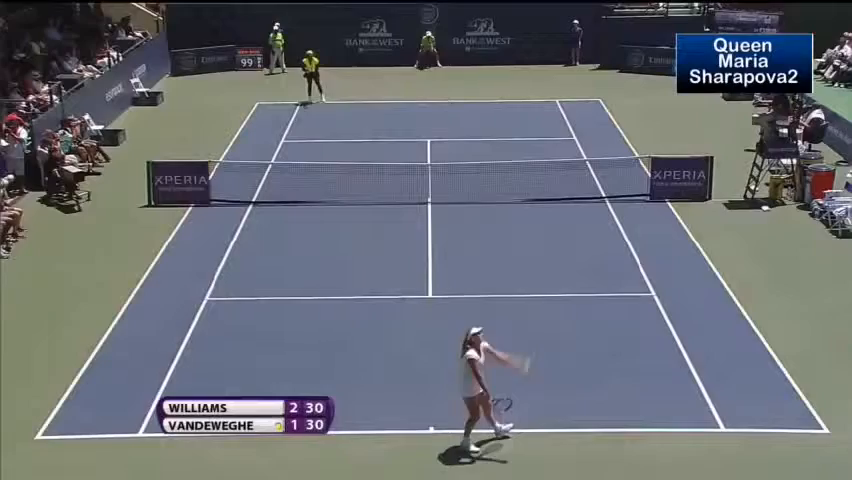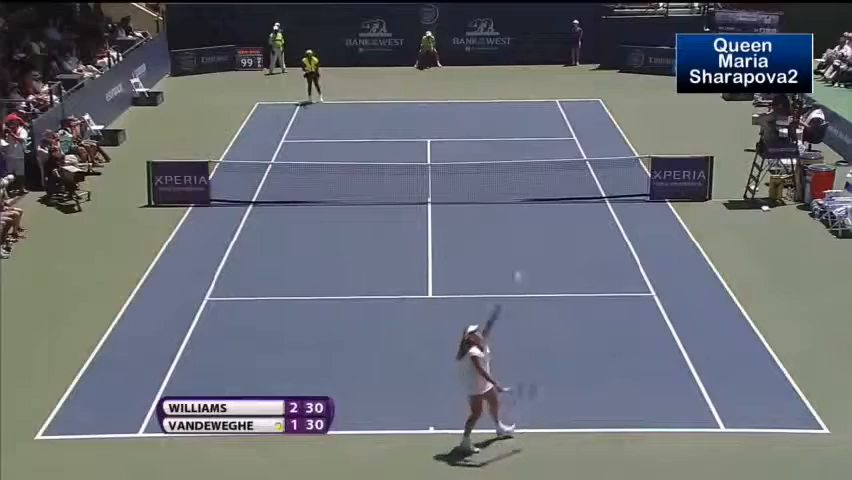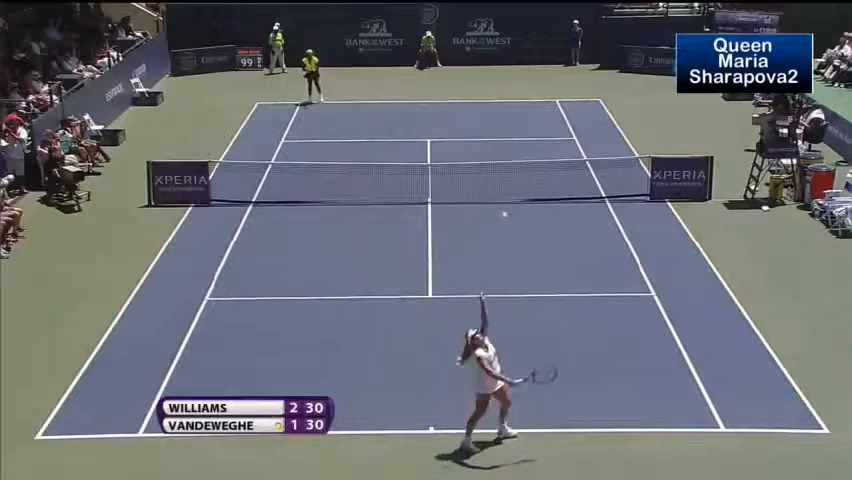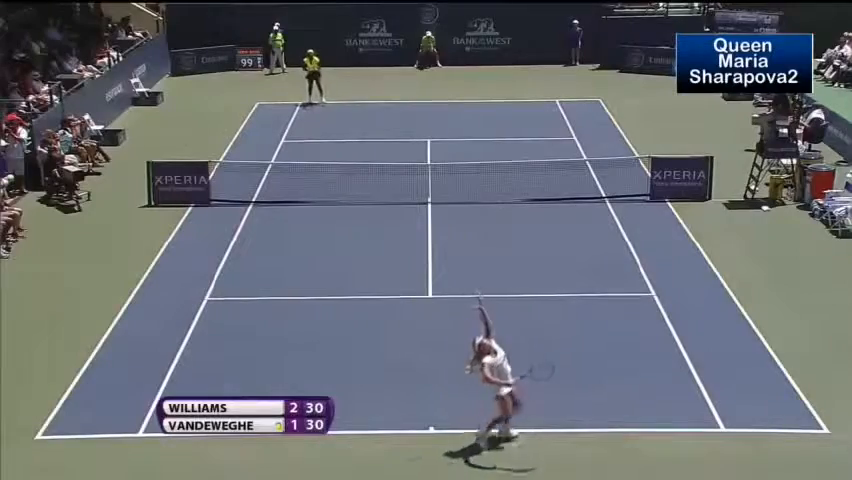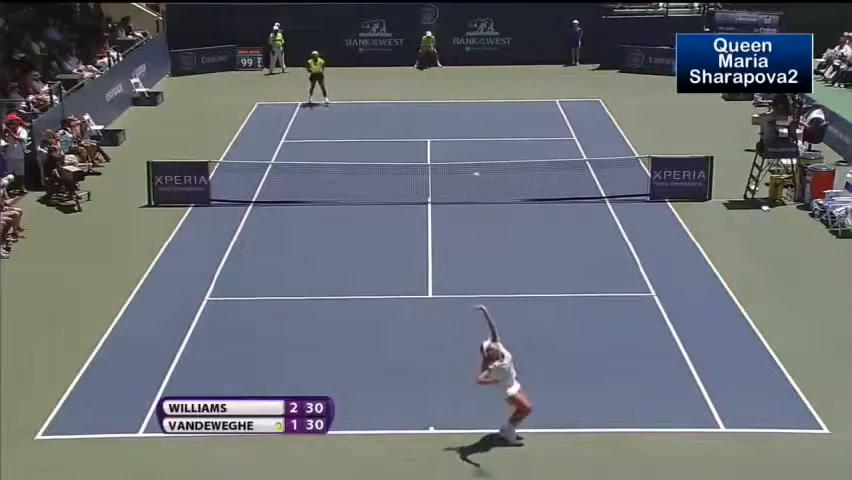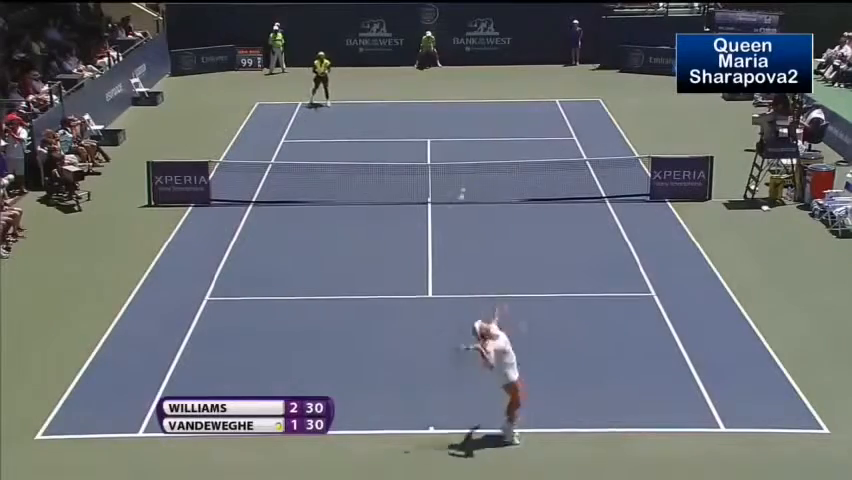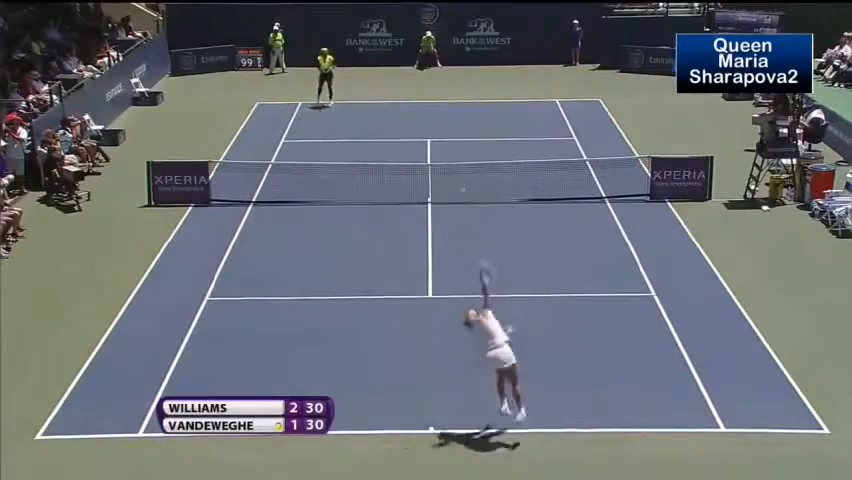
dt=0.2s
person 1, frame 1
left shoulder: (482, 346)
right shoulder: (471, 355)
left elbow: (495, 354)
right elbow: (478, 375)
left wrist: (510, 361)
right wrist: (486, 391)
left hip: (478, 386)
right hip: (470, 390)
left knee: (488, 407)
right knee: (475, 416)
left ankle: (497, 428)
right ankle: (466, 441)
person 1, frame 2
left shoulder: (481, 341)
right shoulder: (473, 353)
left elbow: (487, 327)
right elbow: (483, 372)
left wrist: (495, 314)
right wrist: (497, 385)
left hip: (486, 384)
right hip: (475, 388)
left knee: (495, 404)
right knee: (476, 414)
left ankle: (500, 428)
right ankle: (465, 442)
person 1, frame 3
left shoulder: (484, 340)
right shoulder: (478, 354)
left elbow: (484, 320)
right elbow: (488, 372)
left wrist: (482, 303)
right wrist: (507, 380)
left hip: (497, 382)
right hip: (485, 387)
left knee: (506, 403)
right knee: (479, 413)
left ankle: (503, 429)
right ankle: (466, 441)
person 1, frame 4
left shoulder: (492, 342)
right shoulder: (486, 361)
left elbow: (487, 324)
right elbow: (487, 378)
left wrist: (482, 309)
right wrist: (505, 383)
left hip: (506, 382)
right hip: (500, 388)
left knee: (516, 405)
right knee: (506, 414)
left ankle: (504, 429)
right ankle: (483, 434)
person 1, frame 5
left shoulder: (498, 345)
right shoulder: (492, 365)
left elbow: (493, 328)
right elbow: (479, 379)
left wrist: (484, 311)
right wrist: (493, 380)
left hip: (513, 384)
right hip: (506, 389)
left knee: (523, 407)
right knee: (526, 408)
left ankle: (508, 430)
right ankle: (507, 430)
person 1, frame 6
left shoulder: (493, 329)
right shoulder: (490, 345)
left elbow: (494, 321)
right elbow: (491, 365)
right wrist: (481, 349)
left hip: (511, 370)
right hip: (507, 374)
left knee: (516, 401)
right knee: (516, 402)
left ankle: (508, 428)
right ankle: (509, 431)
person 1, frame 7
left shoulder: (480, 321)
right shoulder: (485, 314)
left hip: (494, 354)
right hip: (503, 352)
left knee: (501, 380)
right knee: (514, 384)
left ankle: (503, 404)
right ankle: (520, 410)
